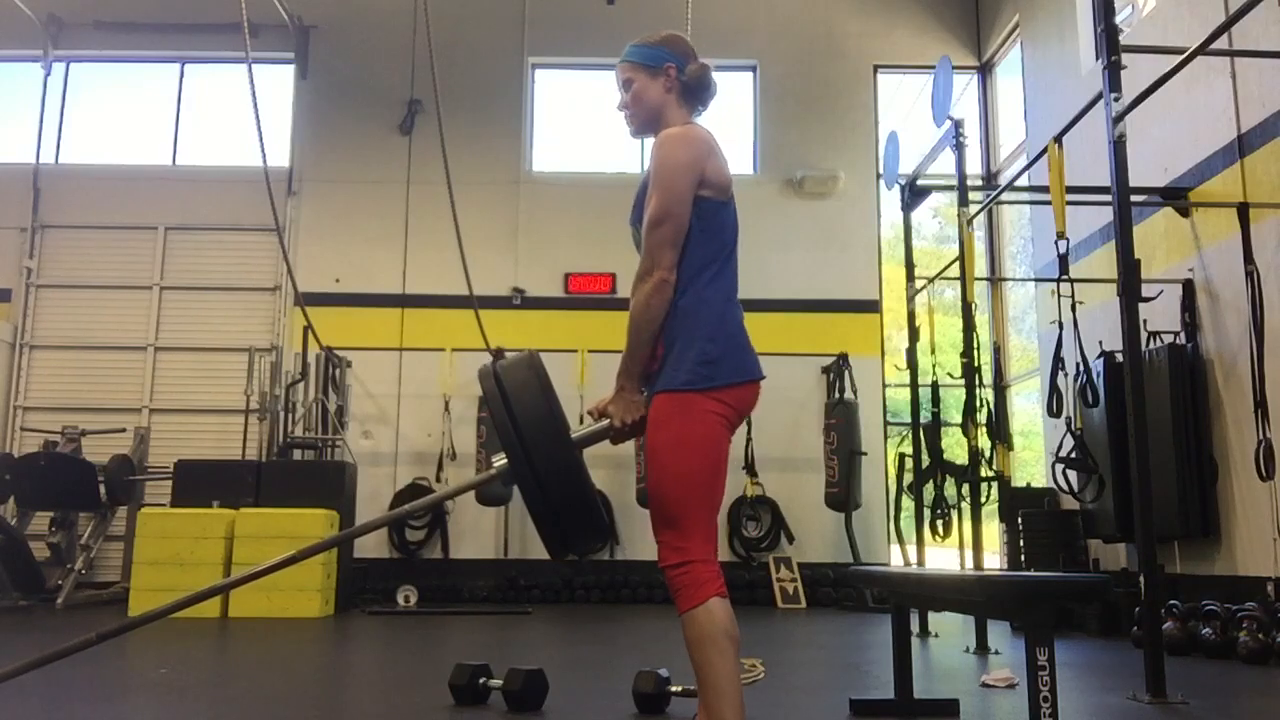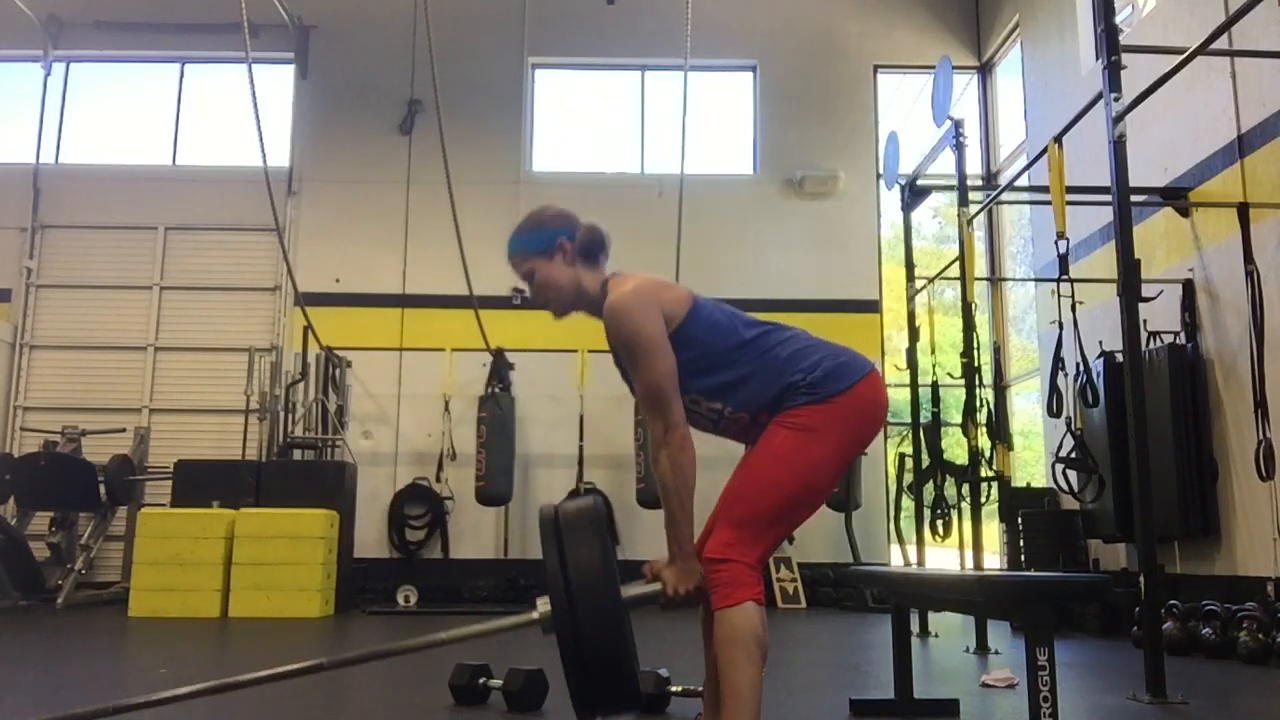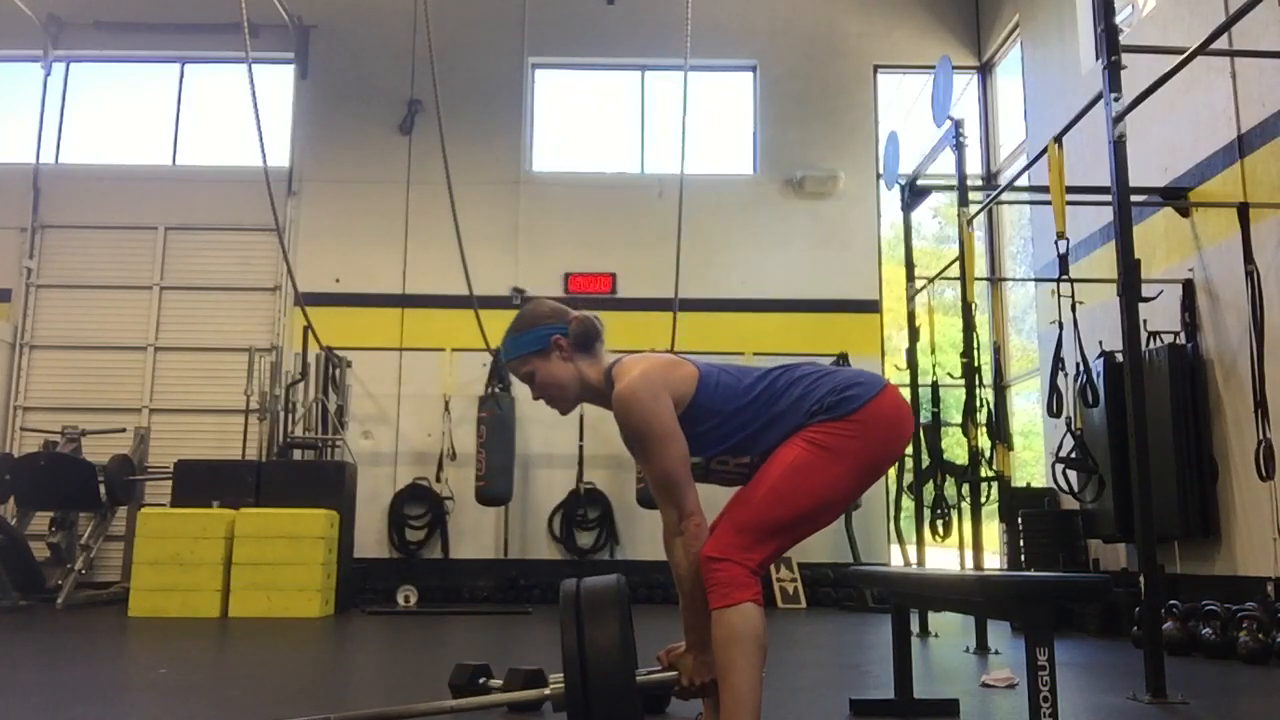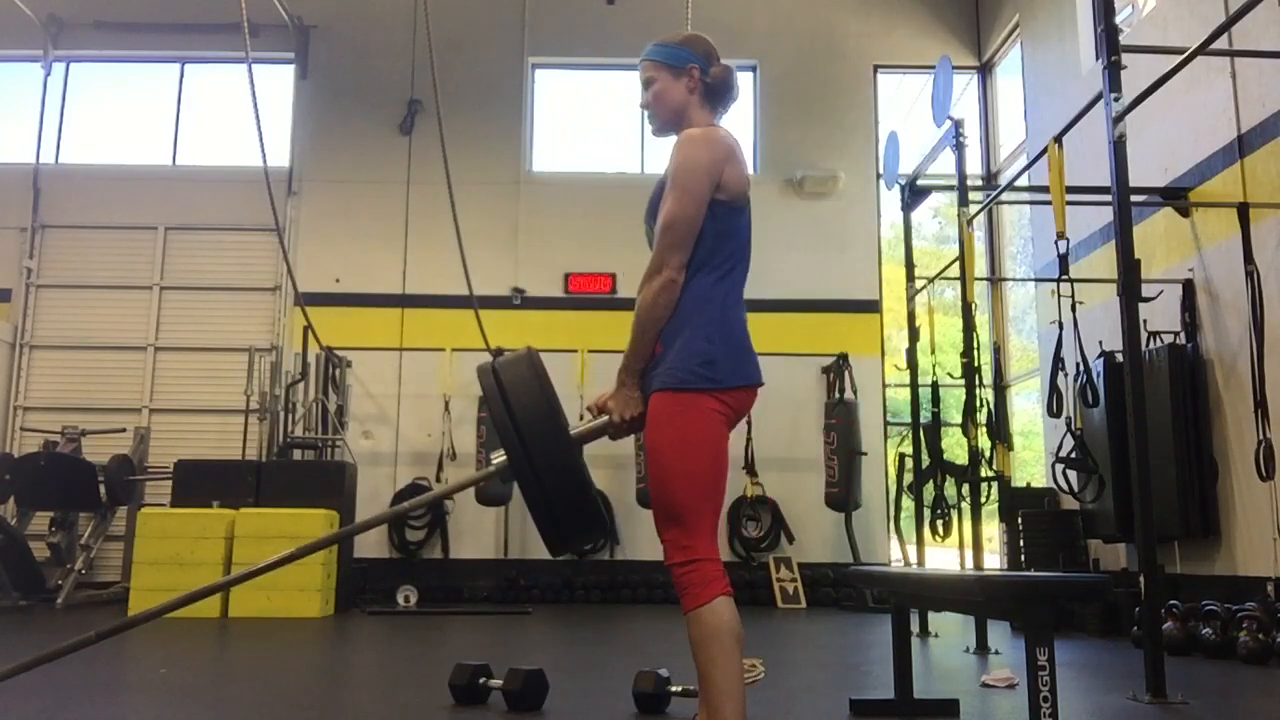
dt=1s
person 1, frame 1
left shoulder: (680, 143)
right shoulder: (685, 151)
left elbow: (658, 276)
left wrist: (625, 390)
right wrist: (637, 389)
left hip: (699, 374)
right hip: (705, 373)
left knee: (687, 561)
right knee: (688, 559)
person 1, frame 2
left shoulder: (627, 301)
right shoulder: (624, 311)
left elbow: (674, 433)
right elbow: (664, 436)
left wrist: (682, 556)
right wrist: (685, 555)
left hip: (836, 395)
right hip: (825, 401)
left knee: (728, 561)
right knee: (720, 560)
person 1, frame 3
left shoulder: (636, 389)
right shoulder: (631, 395)
left elbow: (689, 523)
right elbow: (678, 523)
left wrist: (698, 647)
right wrist: (698, 642)
left hip: (859, 417)
right hip: (850, 420)
left knee: (727, 561)
right knee: (725, 556)
person 1, frame 4
left shoulder: (702, 143)
right shoulder: (705, 152)
left elbow: (667, 273)
left wrist: (627, 383)
right wrist: (639, 384)
left hip: (697, 371)
right hip: (702, 369)
left knee: (693, 559)
right knee: (691, 556)
